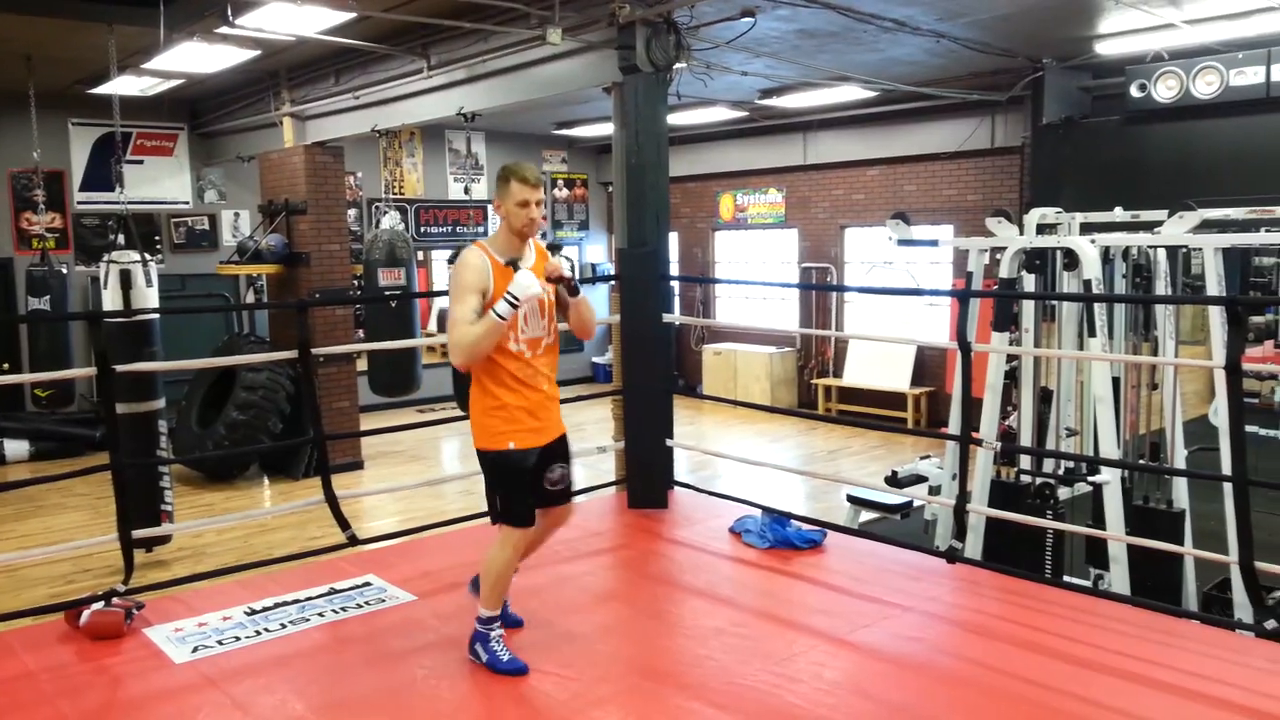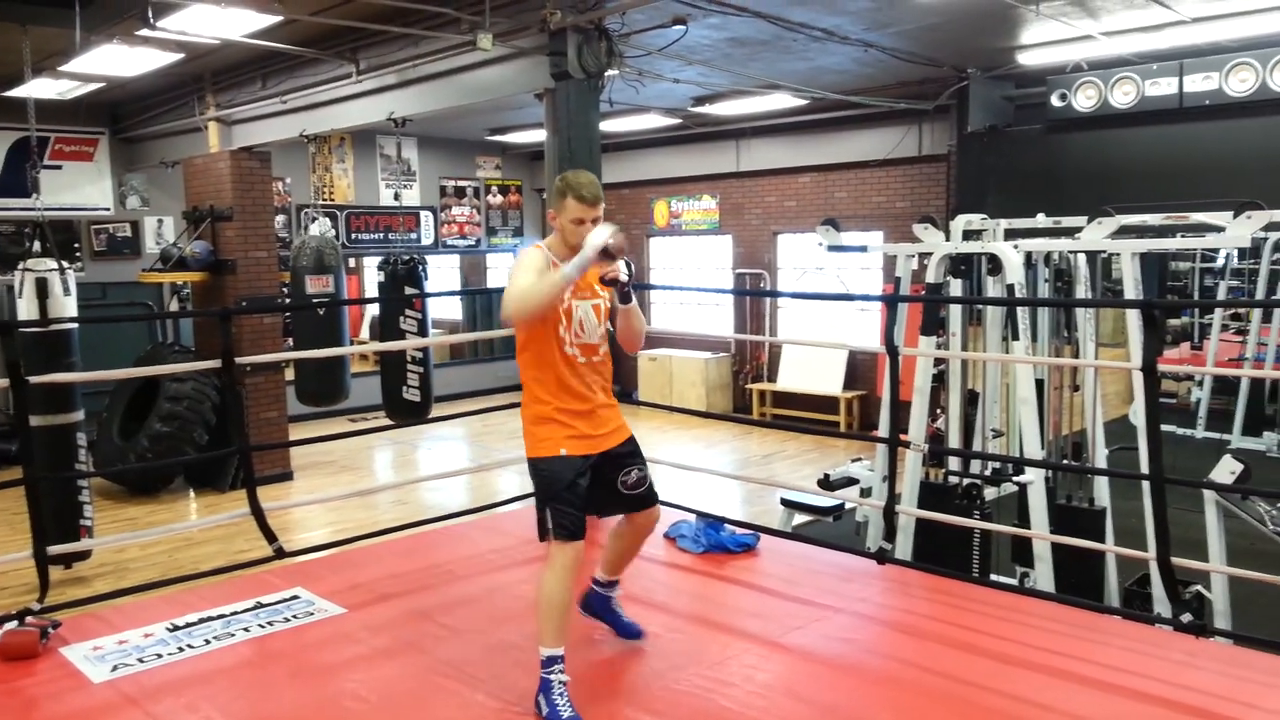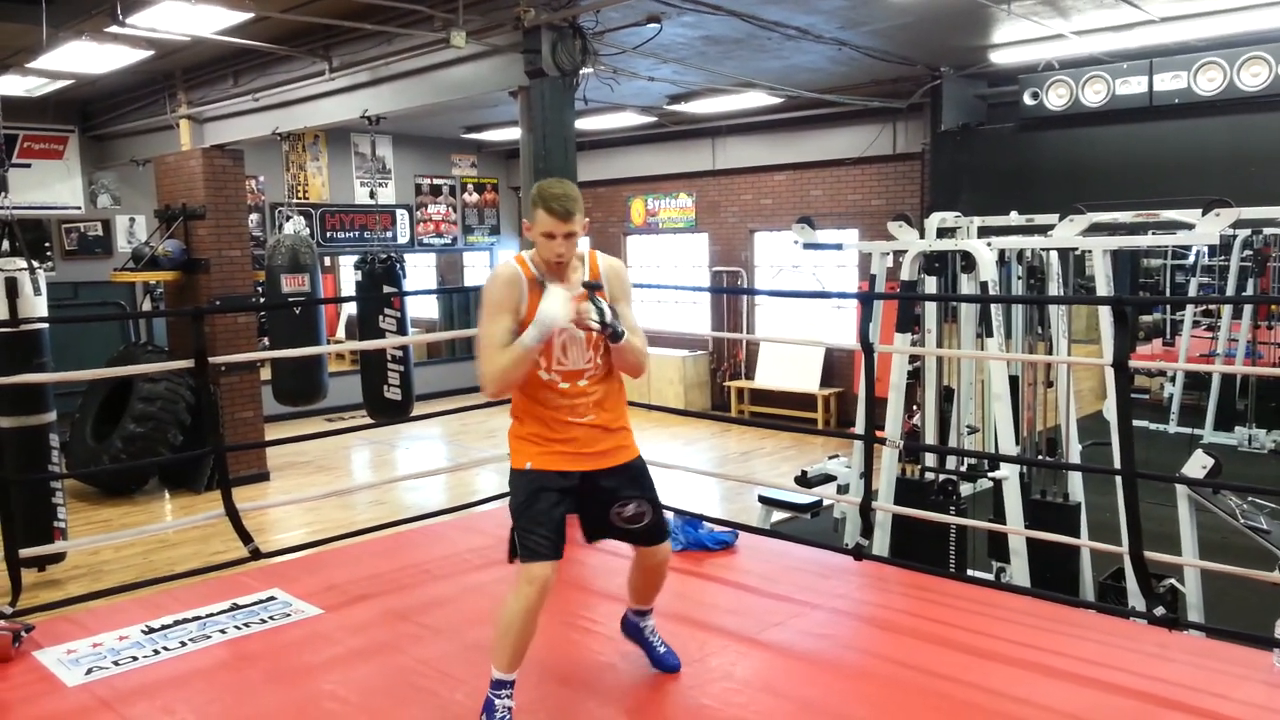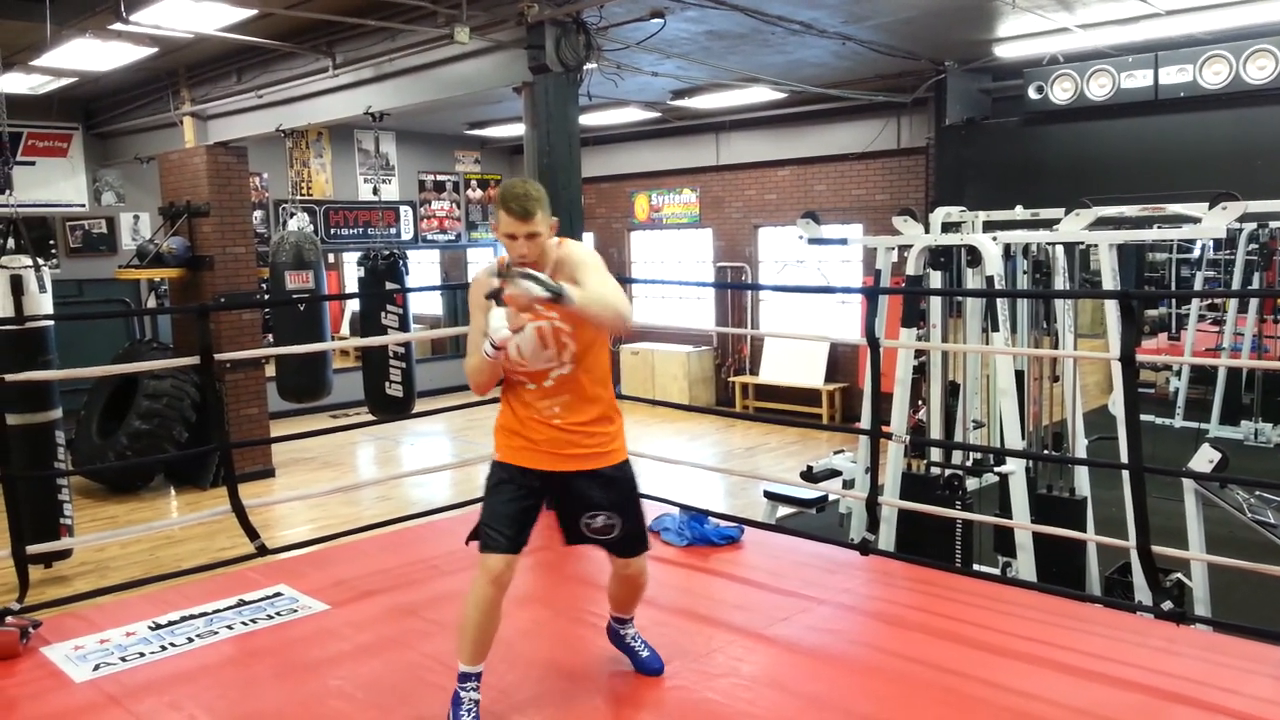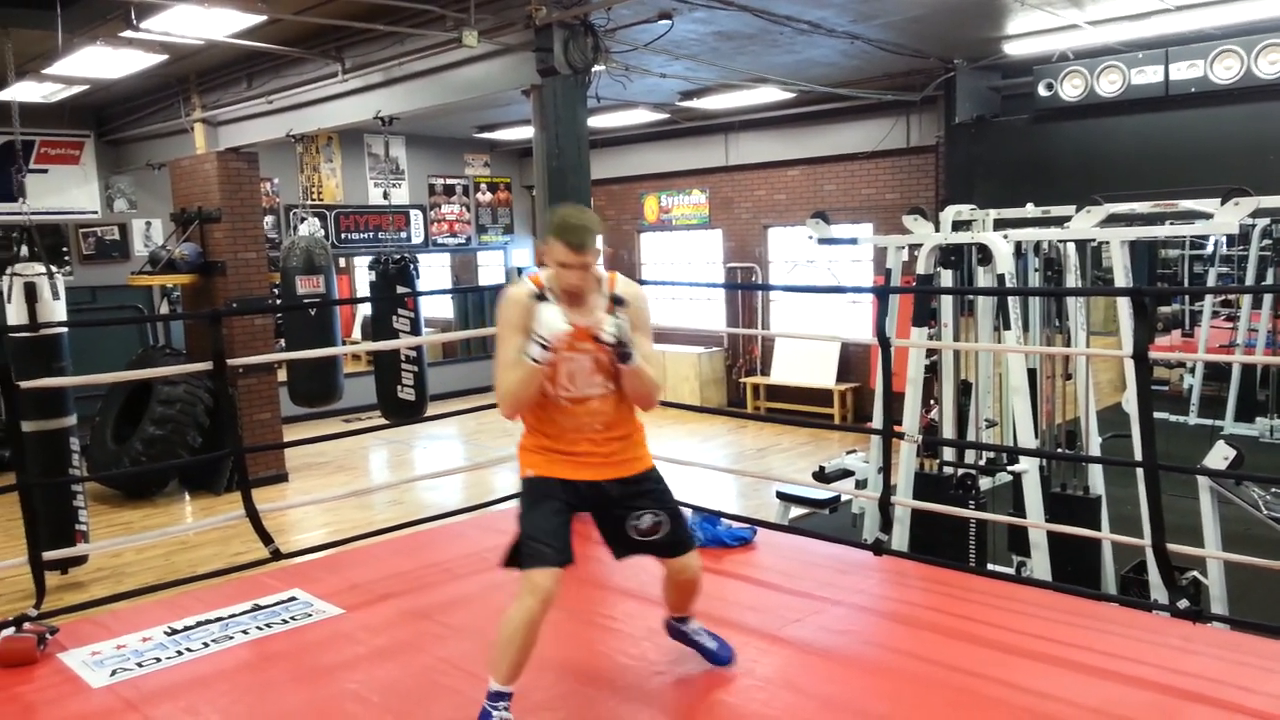
dt=1s
person 1, frame 1
left shoulder: (546, 254)
right shoulder: (473, 265)
left elbow: (586, 329)
right elbow: (461, 354)
left wrist: (568, 287)
right wrist: (512, 301)
left hip: (545, 415)
right hip: (502, 424)
left knee: (555, 510)
right knee: (515, 528)
left ankle: (489, 579)
right ankle: (485, 632)
person 1, frame 2
left shoulder: (601, 261)
right shoulder: (532, 263)
left elbow: (634, 343)
right elbow: (519, 309)
left wrist: (621, 291)
right wrist: (584, 253)
left hip: (606, 420)
right hip: (557, 432)
left knee: (643, 514)
right knee: (565, 550)
left ankle: (601, 593)
person 1, frame 3
left shoulder: (610, 271)
right shoulder: (506, 281)
left elbow: (637, 367)
right elbow: (492, 381)
left wrist: (613, 327)
right wrist: (540, 328)
left hip: (612, 445)
right hip: (540, 454)
left knee: (656, 551)
right knee: (535, 577)
left ankle: (638, 620)
person 1, frame 4
left shoulder: (575, 260)
right shoulder: (487, 286)
left elbow: (621, 319)
right elbow: (480, 382)
left wrist: (557, 291)
right wrist: (492, 341)
left hip: (596, 450)
right hip: (521, 450)
left knee: (631, 561)
right knee: (493, 570)
left ankle: (621, 629)
person 1, frame 5
left shoulder: (628, 299)
right shoulder: (520, 300)
left elbow: (647, 399)
right elbow: (510, 404)
left wrist: (625, 347)
right wrist: (542, 343)
left hip: (624, 459)
right hip: (553, 465)
left knee: (685, 561)
right knee: (539, 586)
left ankle: (681, 623)
